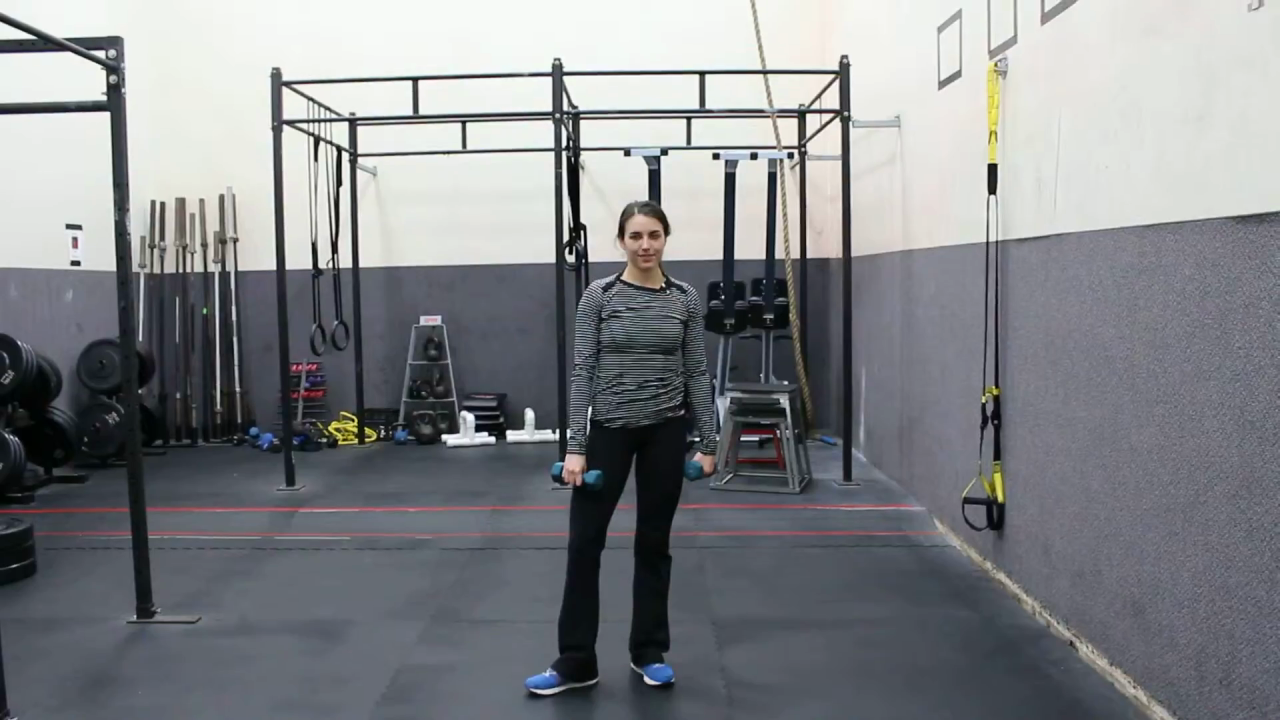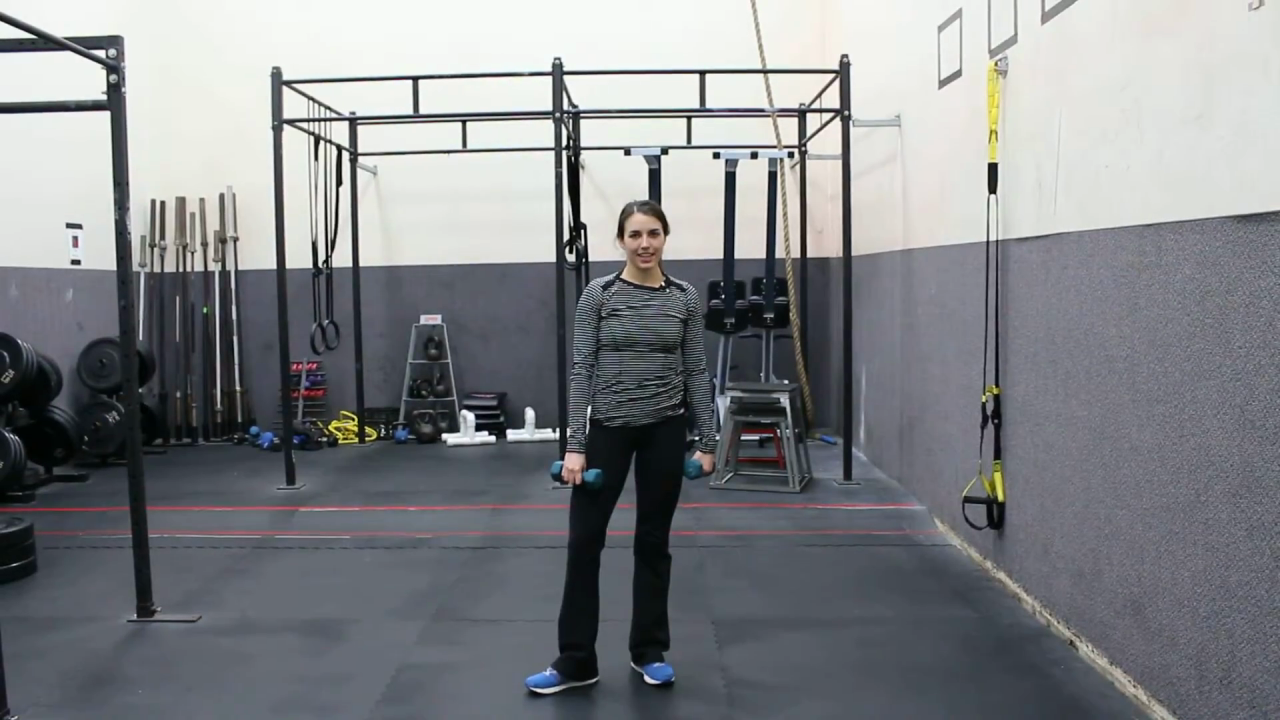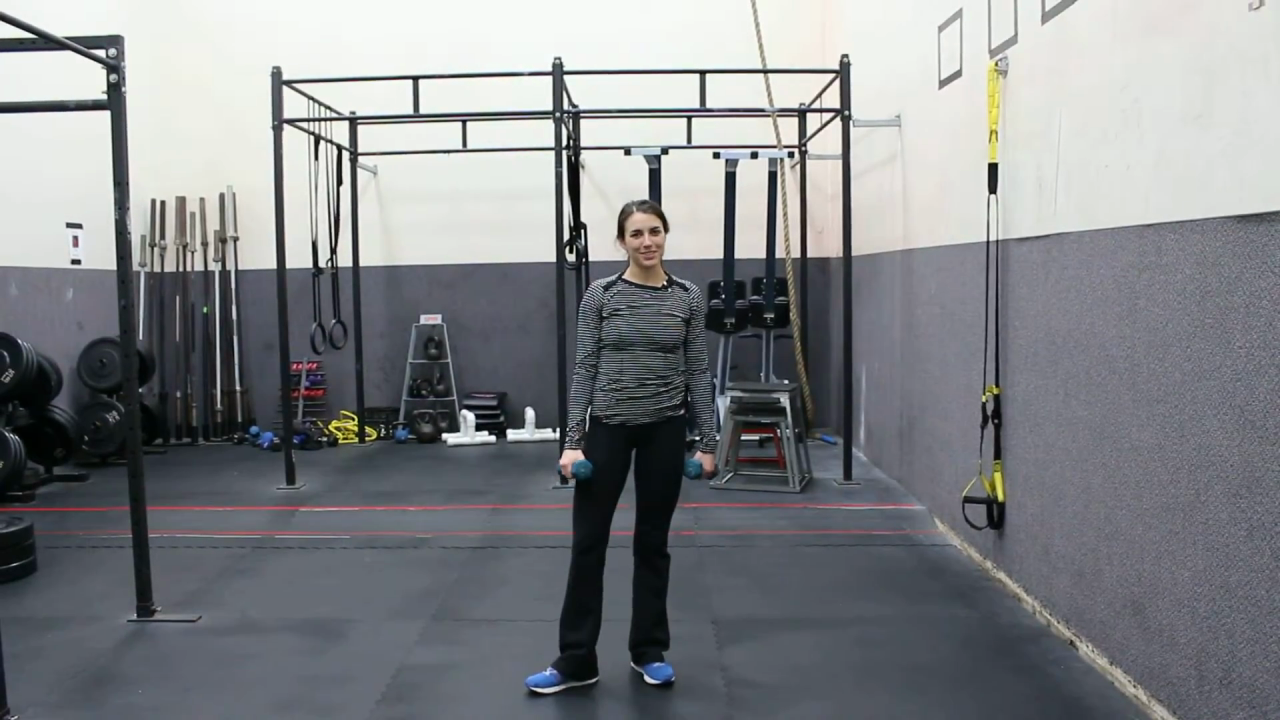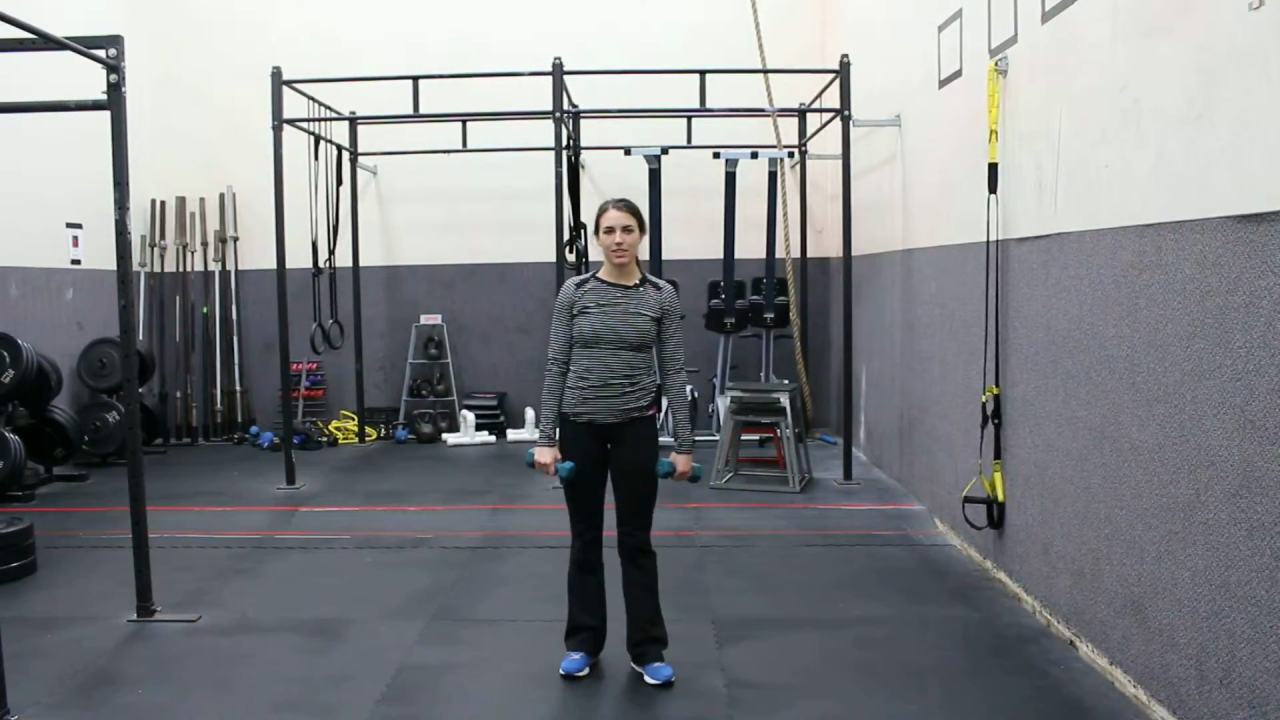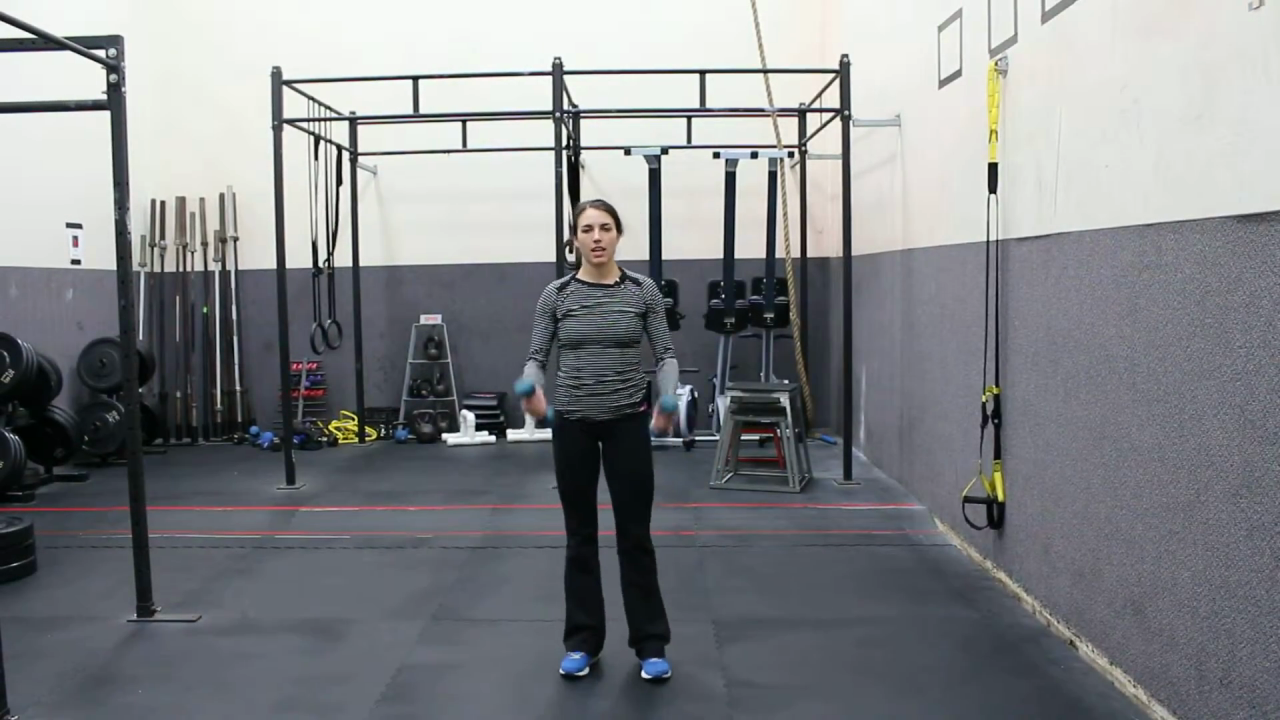
dt=1s
person 1, frame 1
left shoulder: (685, 298)
right shoulder: (599, 295)
left elbow: (697, 373)
right elbow: (582, 371)
left wrist: (708, 442)
right wrist: (575, 446)
left hip: (665, 431)
right hip: (609, 428)
left knee: (653, 543)
right knee: (584, 542)
left ankle: (650, 653)
right ankle: (575, 662)
person 1, frame 2
left shoulder: (685, 298)
right shoulder: (598, 294)
left elbow: (696, 372)
right elbow: (582, 370)
left wrist: (707, 441)
right wrist: (574, 444)
left hip: (665, 430)
right hip: (608, 428)
left knee: (653, 542)
right knee: (584, 541)
left ankle: (650, 652)
right ankle: (575, 661)
person 1, frame 3
left shoulder: (688, 296)
right shoulder: (601, 294)
left elbow: (698, 372)
right elbow: (584, 369)
left wrist: (708, 441)
right wrist: (572, 440)
left hip: (665, 429)
right hip: (608, 427)
left knee: (652, 542)
right knee: (588, 541)
left ankle: (649, 651)
right ankle: (575, 661)
person 1, frame 4
left shoulder: (662, 296)
right shoulder: (573, 292)
left elbow: (674, 372)
right elbow: (555, 366)
left wrist: (684, 444)
right wrist: (546, 437)
left hip: (636, 426)
right hip: (580, 426)
left knee: (636, 540)
right knee: (585, 537)
left ankle: (647, 649)
right ankle: (583, 643)
person 1, frame 5
left shoulder: (643, 291)
right shoulder: (555, 294)
left elbow: (666, 354)
right elbow: (536, 359)
left wrist: (666, 400)
right wrist: (533, 389)
left hip: (628, 421)
right hip: (572, 422)
left knee: (634, 534)
right knee: (580, 535)
left ankle: (650, 643)
right ankle: (582, 642)
